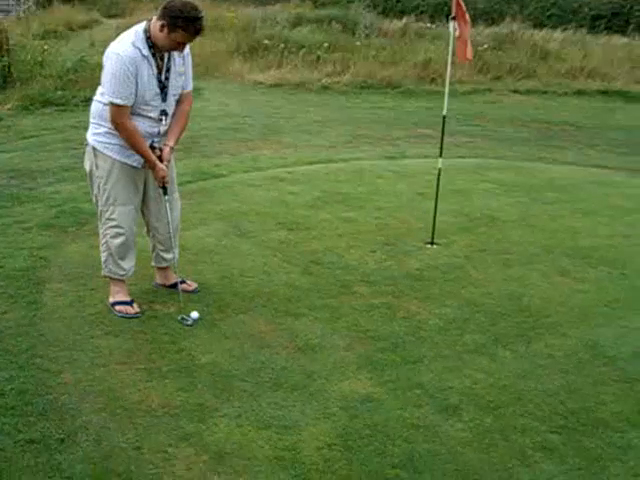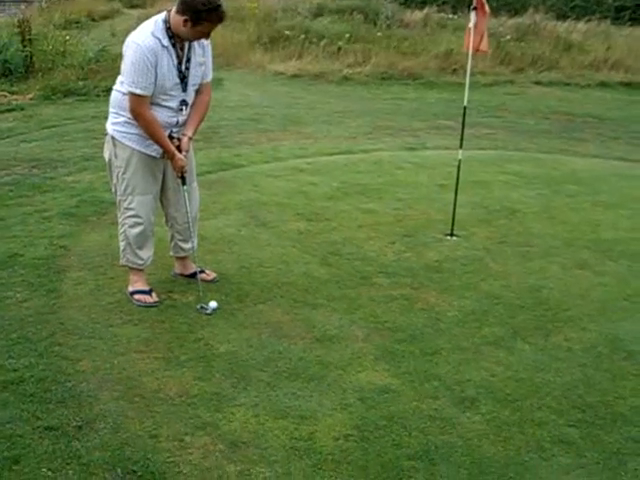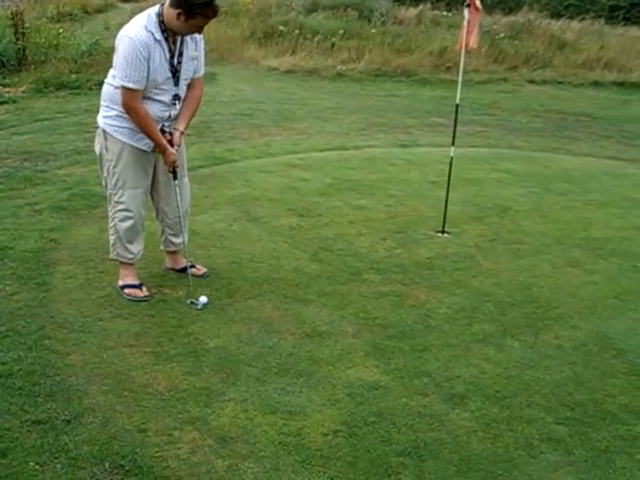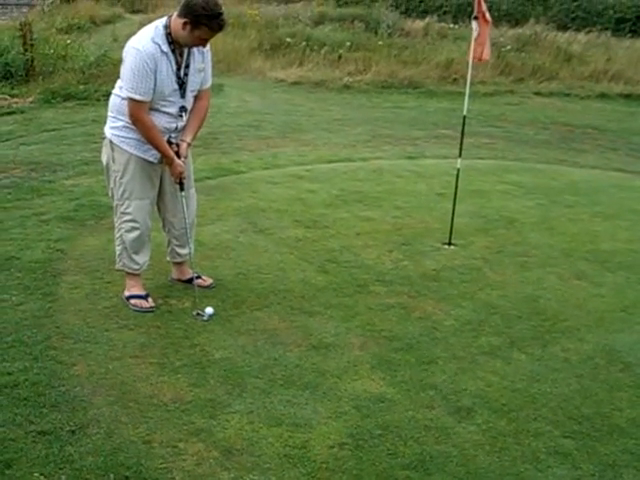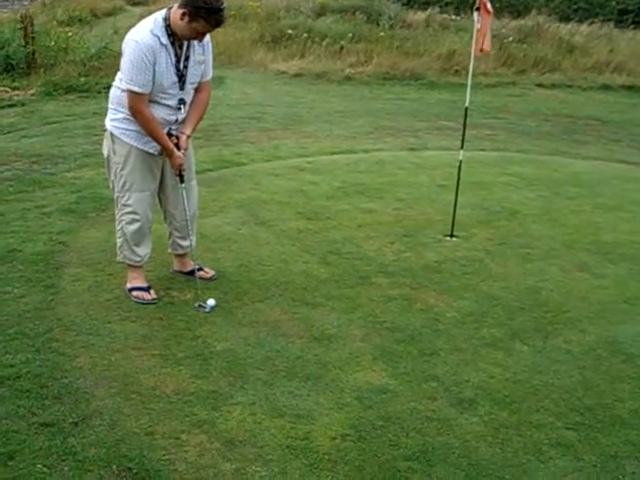
dt=0.4s
person 1, frame 1
left shoulder: (179, 49)
right shoulder: (124, 54)
left elbow: (184, 101)
right elbow: (120, 120)
left wrist: (168, 146)
right wrist: (152, 162)
left hip: (157, 145)
right hip: (116, 147)
left knee: (166, 213)
right knee: (119, 220)
left ankle: (164, 272)
right ankle: (117, 288)
person 1, frame 2
left shoulder: (200, 40)
right shoulder: (144, 44)
left elbow: (203, 91)
right elbow: (139, 109)
left wrist: (187, 135)
right wrist: (170, 152)
left hip: (176, 136)
right hip: (135, 136)
left knee: (185, 202)
right knee: (138, 209)
left ankle: (183, 262)
right ankle: (136, 276)
person 1, frame 3
left shoulder: (193, 35)
right shoulder: (136, 38)
left elbow: (195, 86)
right elbow: (131, 103)
left wrist: (179, 130)
right wrist: (163, 146)
left hip: (167, 129)
right hip: (126, 130)
left knee: (175, 197)
right knee: (128, 203)
left ankle: (174, 256)
right ankle: (127, 270)
person 1, frame 4
left shoulder: (200, 47)
right shoulder: (143, 50)
left elbow: (202, 98)
right elbow: (137, 115)
left wrist: (185, 141)
right wrist: (169, 158)
left hip: (174, 140)
right hip: (133, 141)
left knee: (182, 208)
right knee: (135, 214)
left ankle: (180, 267)
right ankle: (133, 282)
person 1, frame 5
left shoulder: (200, 38)
right shoulder: (143, 41)
left elbow: (203, 90)
right elbow: (137, 107)
left wrist: (186, 133)
right wrist: (169, 150)
left hip: (175, 132)
right hip: (133, 133)
left knee: (184, 199)
right knee: (136, 206)
left ankle: (182, 259)
right ankle: (135, 273)
